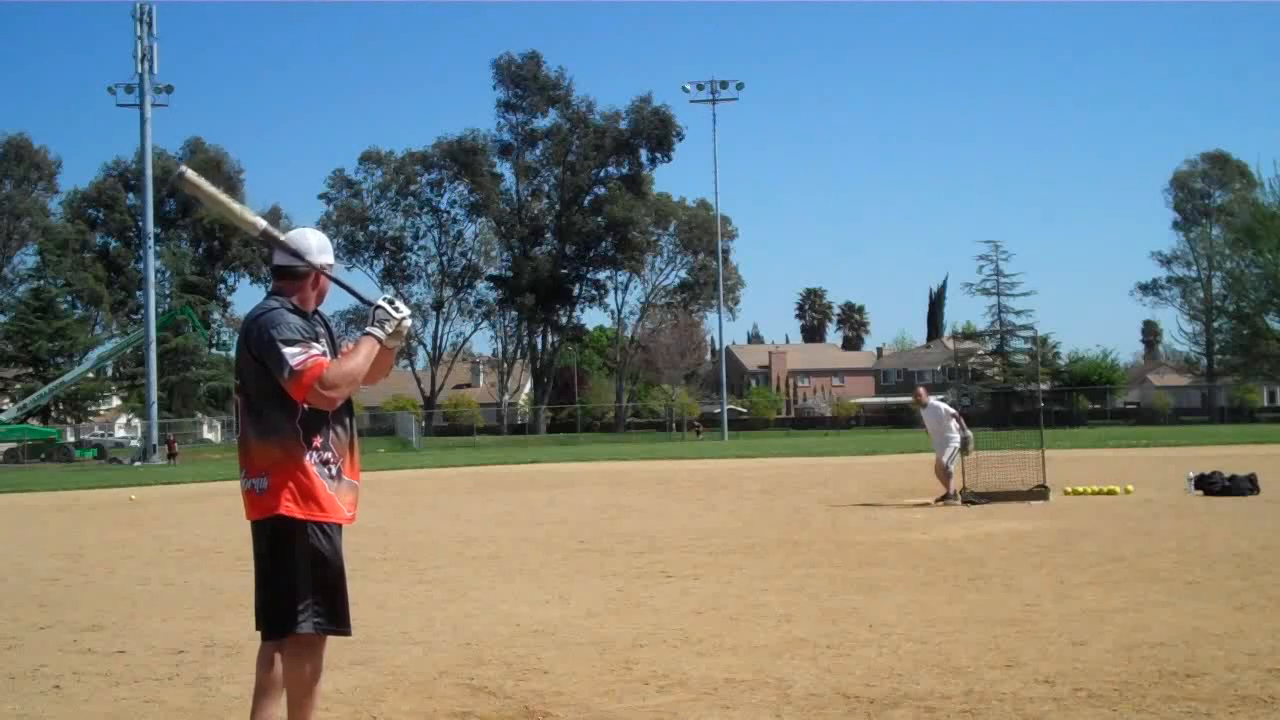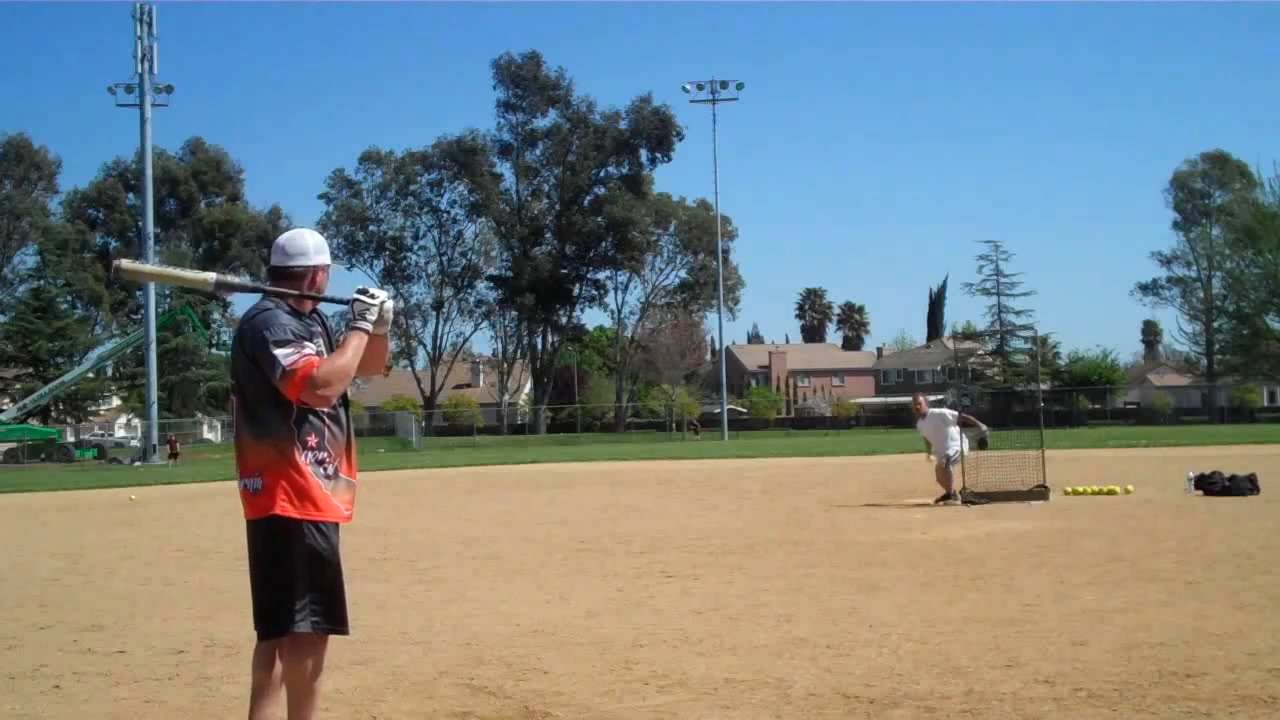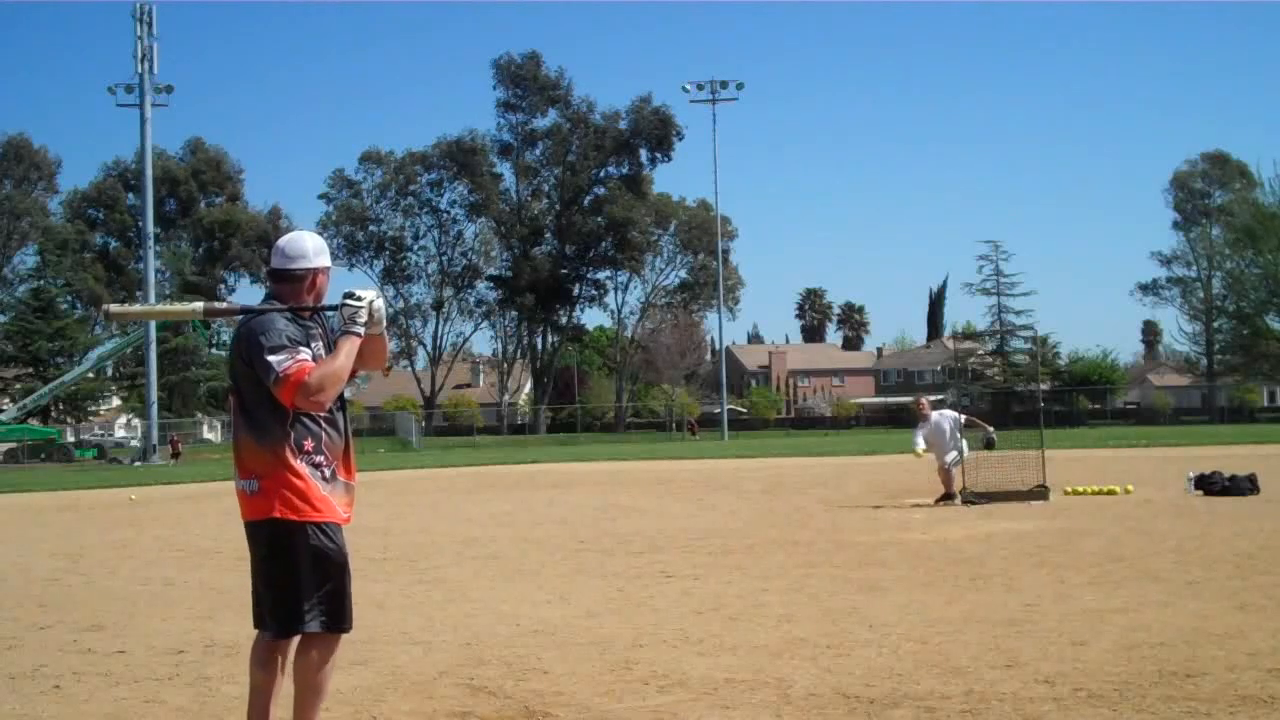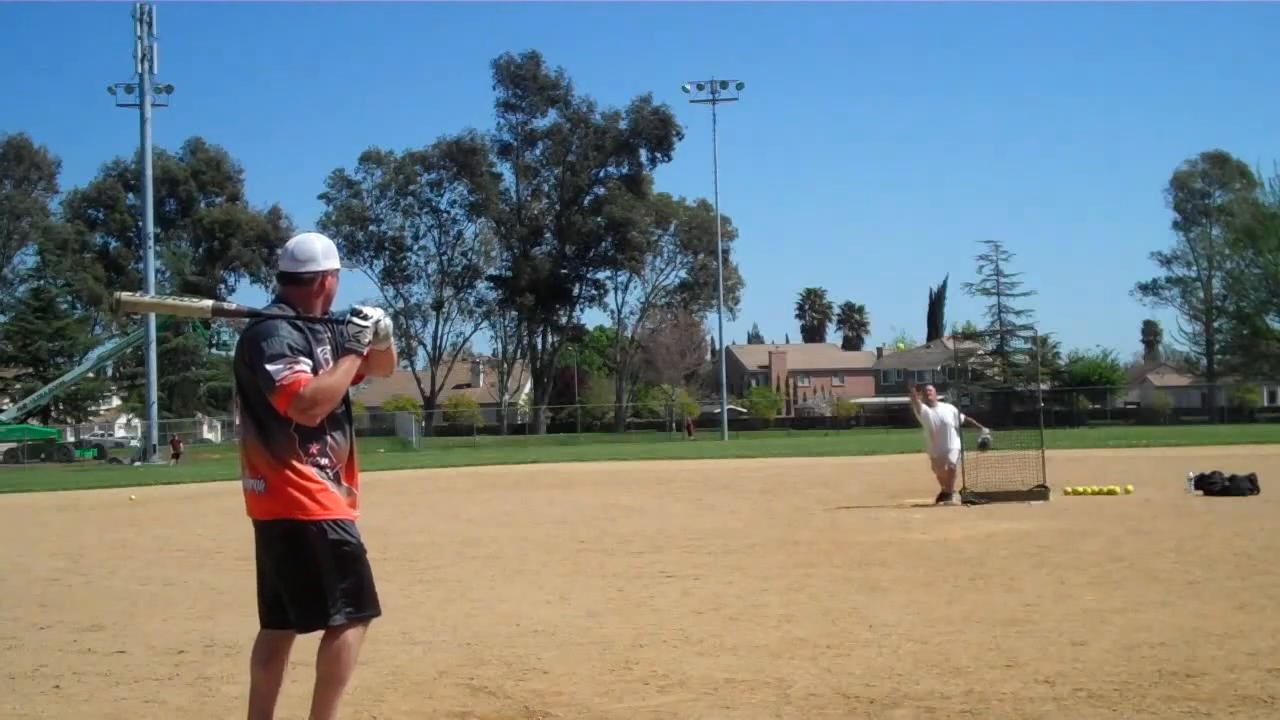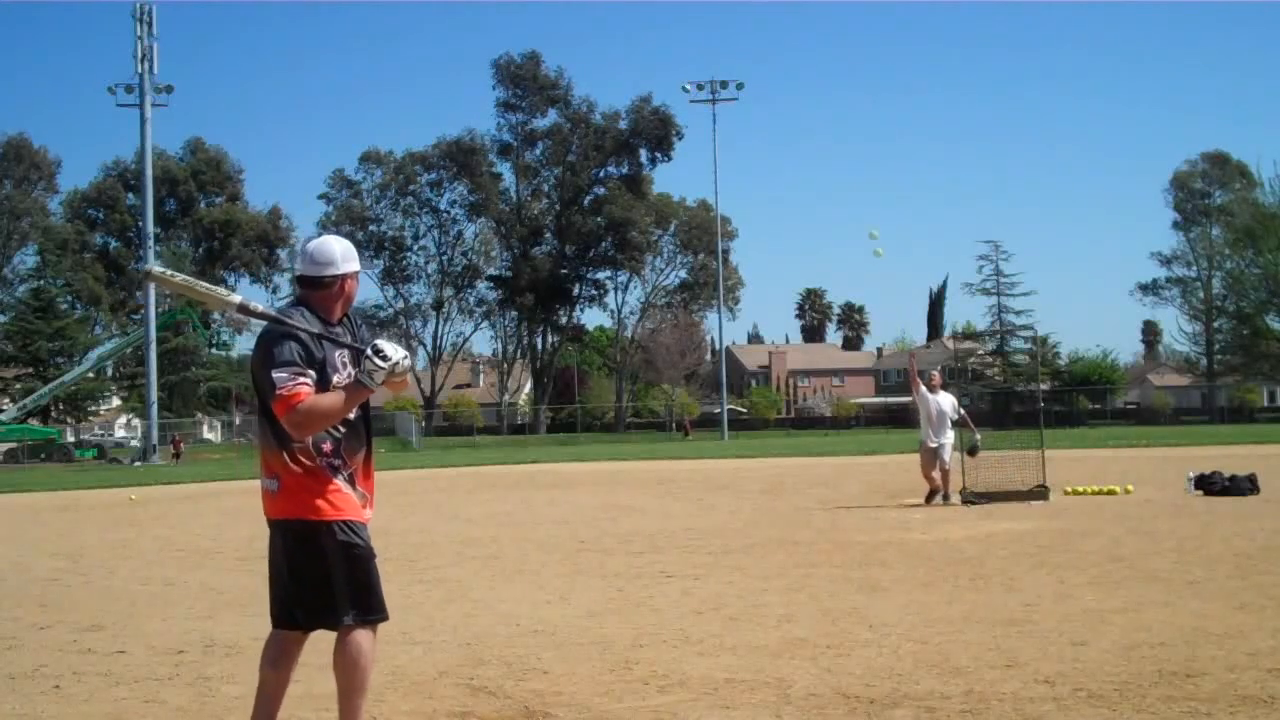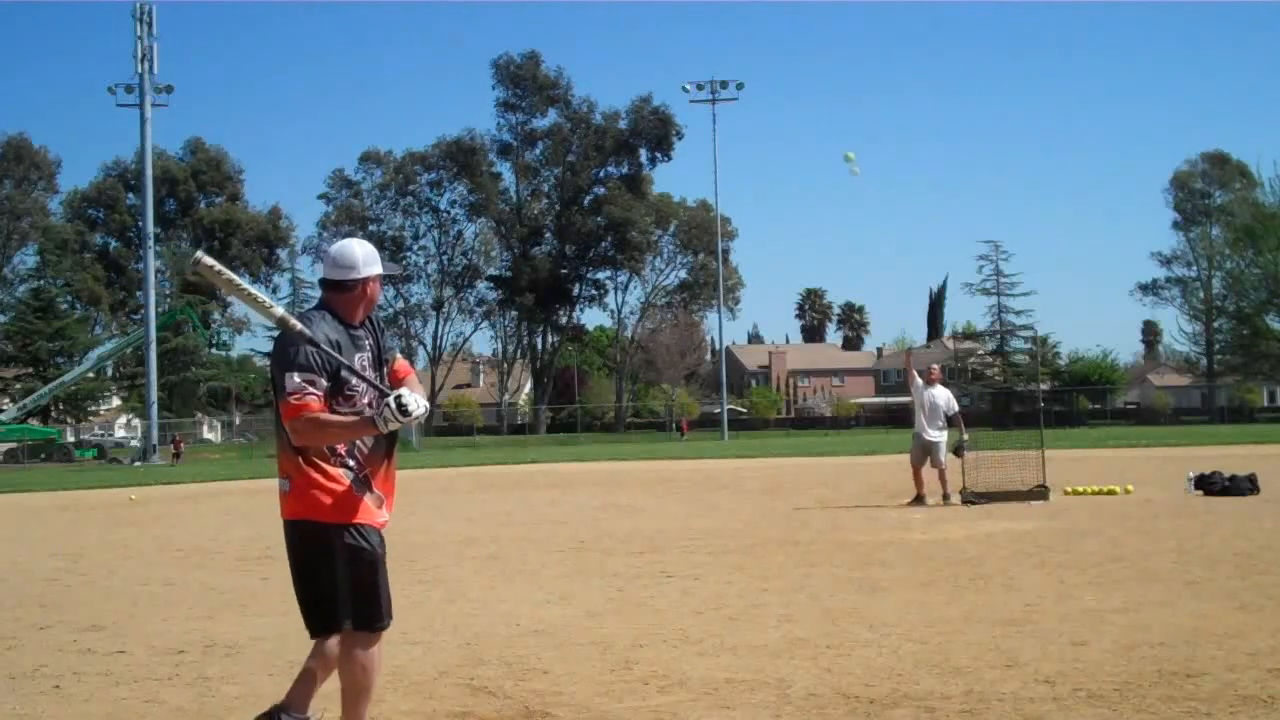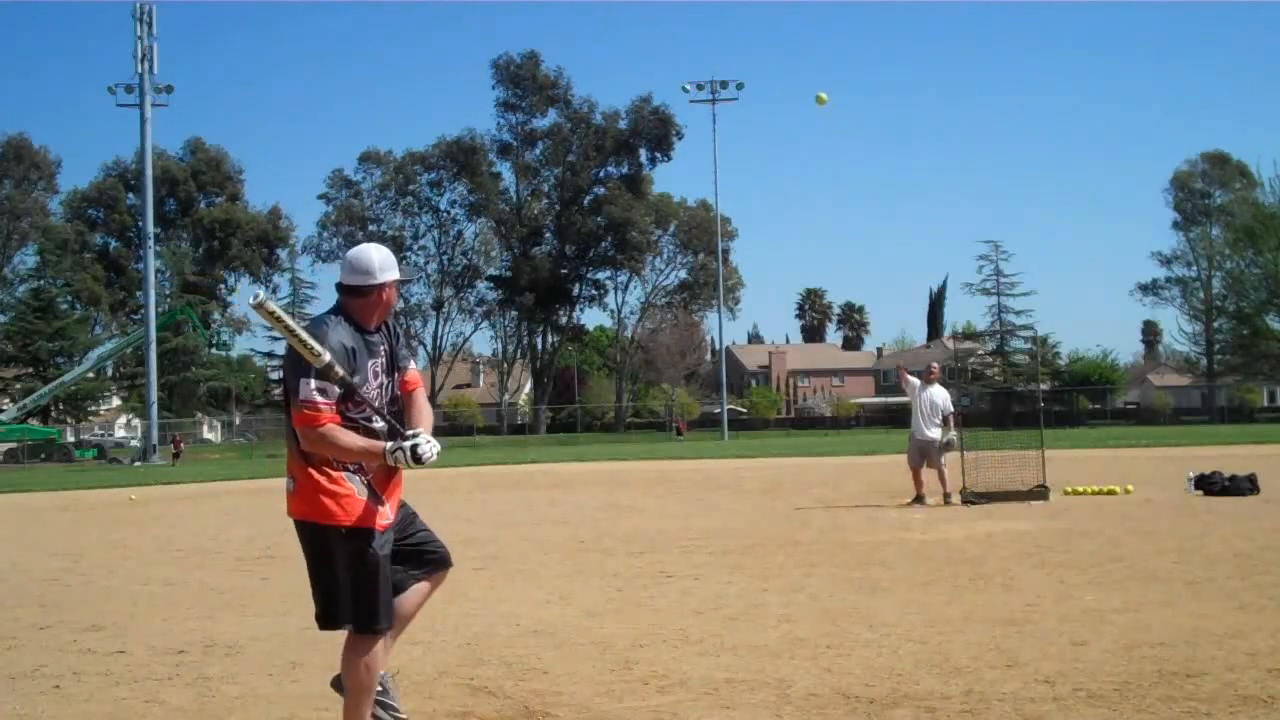
dt=0.7s
person 1, frame 1
left shoulder: (311, 322)
right shoulder: (273, 321)
left elbow: (367, 374)
right elbow: (327, 389)
left wrist: (390, 337)
right wrist: (375, 331)
left hip: (306, 496)
right hip: (294, 497)
left knee: (285, 624)
right knee: (307, 626)
person 1, frame 2
left shoulder: (311, 321)
right shoulder: (268, 322)
left elbow: (369, 365)
right elbow: (321, 387)
left wrist: (378, 326)
right wrist: (360, 324)
left hip: (304, 496)
right hip: (292, 497)
left knee: (282, 624)
right knee: (308, 626)
person 1, frame 3
left shoulder: (316, 324)
right shoulder: (266, 327)
left elbow: (374, 360)
right elbow: (315, 393)
left wrist: (372, 324)
right wrist: (351, 329)
left hip: (285, 501)
right hip: (293, 499)
left knee: (279, 623)
right knee: (324, 624)
person 1, frame 4
left shoulder: (325, 327)
right shoulder: (271, 333)
left elbow: (382, 369)
right elbow: (308, 406)
left wrist: (380, 337)
right wrist: (354, 348)
left hip: (286, 502)
right hip: (301, 499)
left knee: (281, 622)
right knee: (349, 614)
person 1, frame 5
left shoulder: (347, 327)
right shoulder: (286, 336)
left elbow: (398, 385)
right elbow: (299, 419)
left wrist: (396, 366)
right wrist: (365, 382)
left hip: (317, 499)
right hip: (314, 499)
left knee: (293, 623)
right knee: (360, 617)
person 1, frame 6
left shoulder: (372, 329)
right shoulder: (307, 339)
left elbow: (407, 380)
right elbow: (302, 427)
left wrist: (412, 398)
right wrist: (377, 421)
left hip: (359, 500)
right hip: (327, 504)
left knee: (347, 621)
right knee: (365, 624)
person 1, frame 7
left shoulder: (388, 332)
right shoulder: (326, 342)
left elbow: (415, 391)
right elbow: (315, 434)
left wrist: (420, 438)
right wrist: (391, 452)
left hip: (376, 495)
right hip: (334, 501)
left knee: (432, 563)
right knee: (369, 623)
left ankle: (364, 675)
